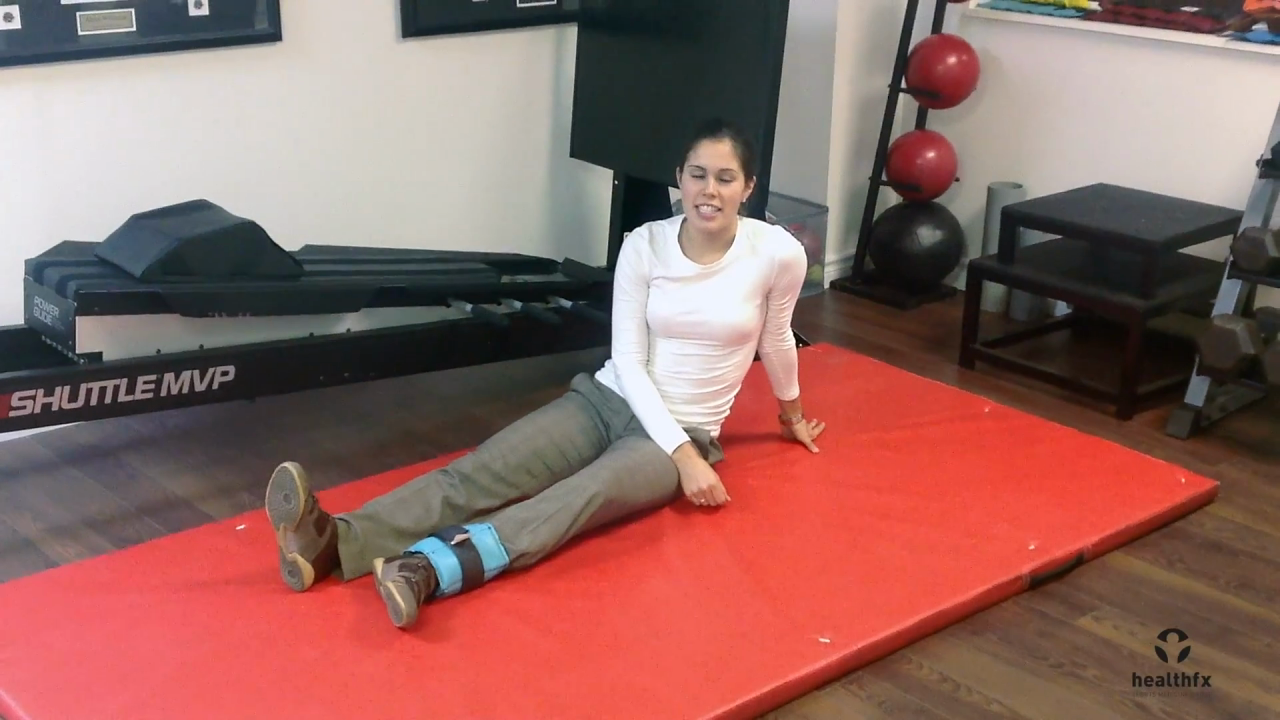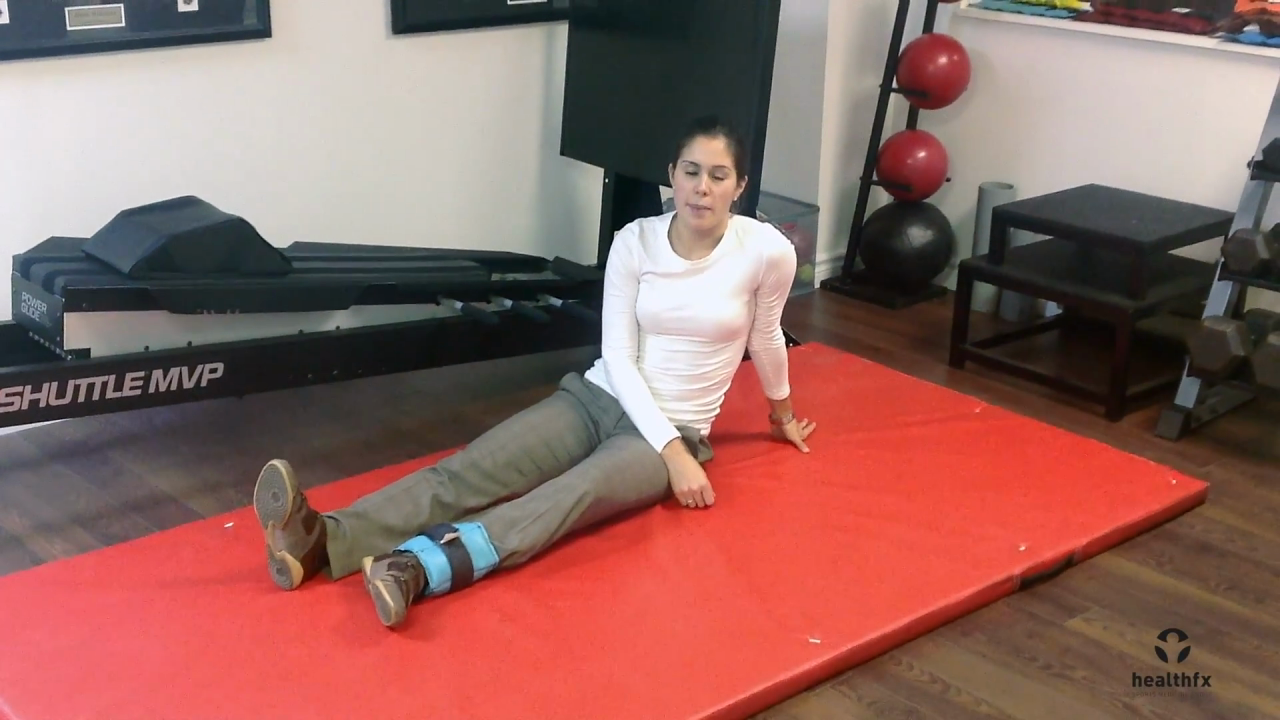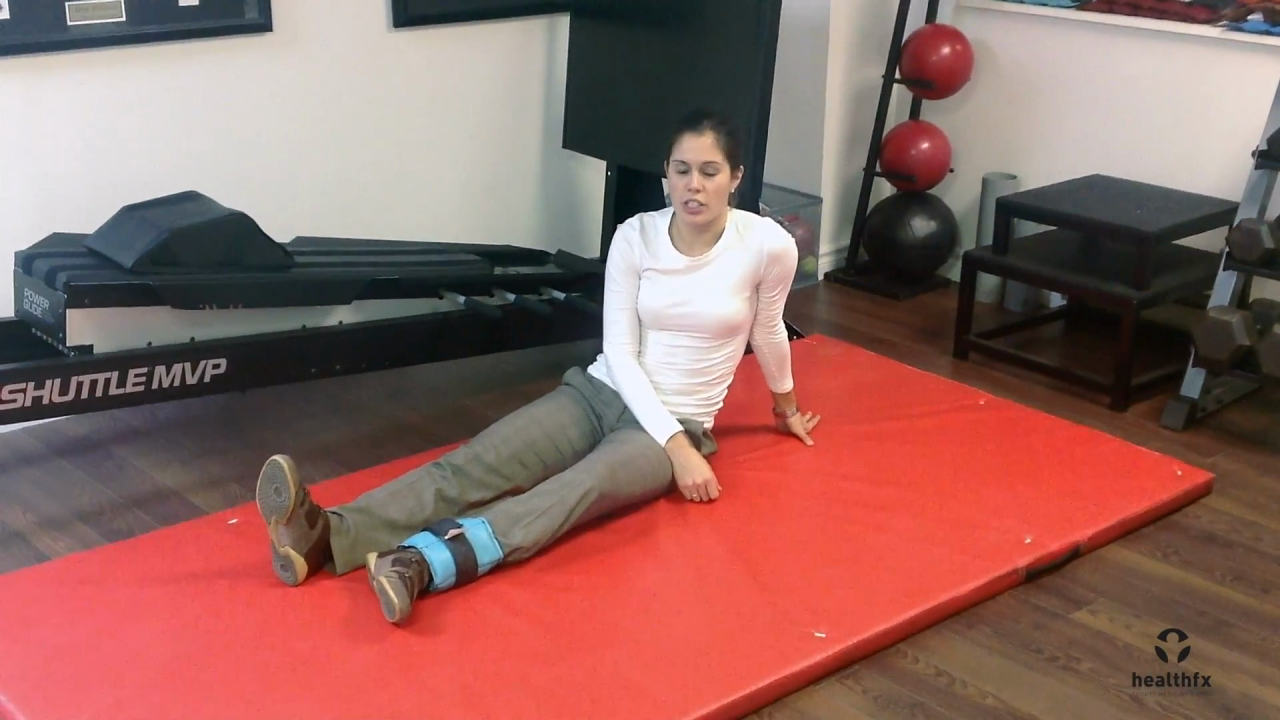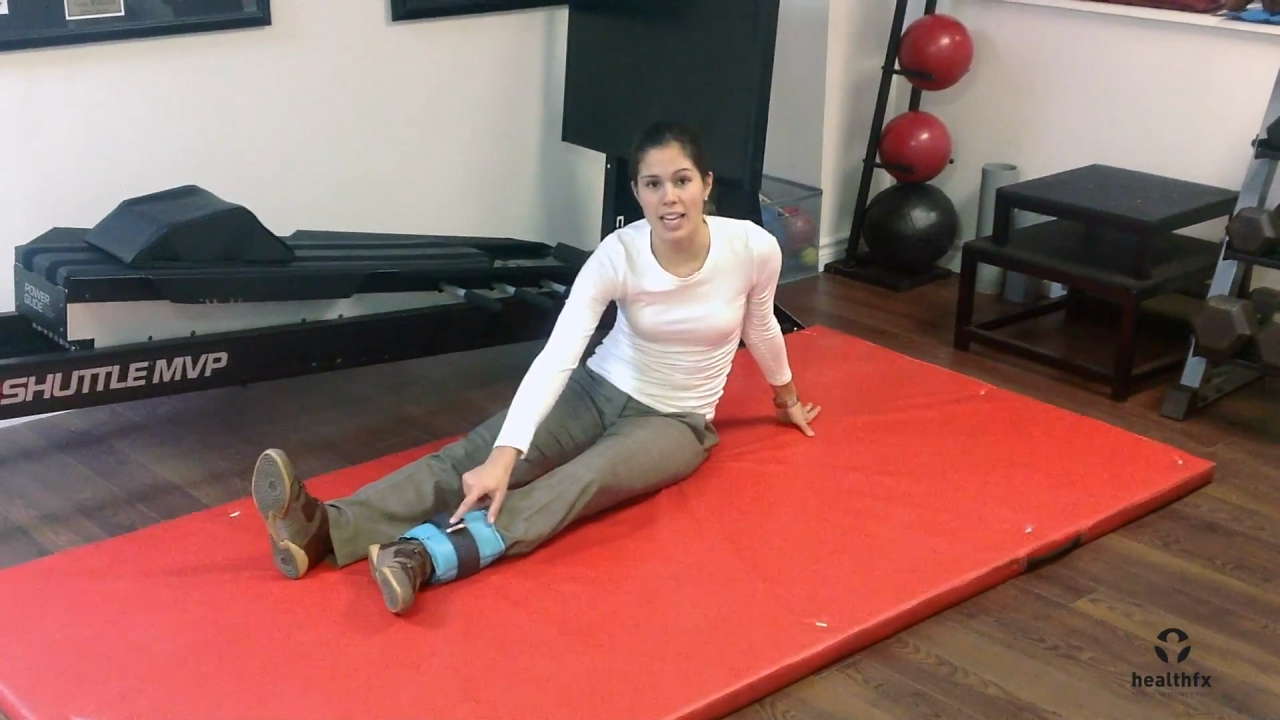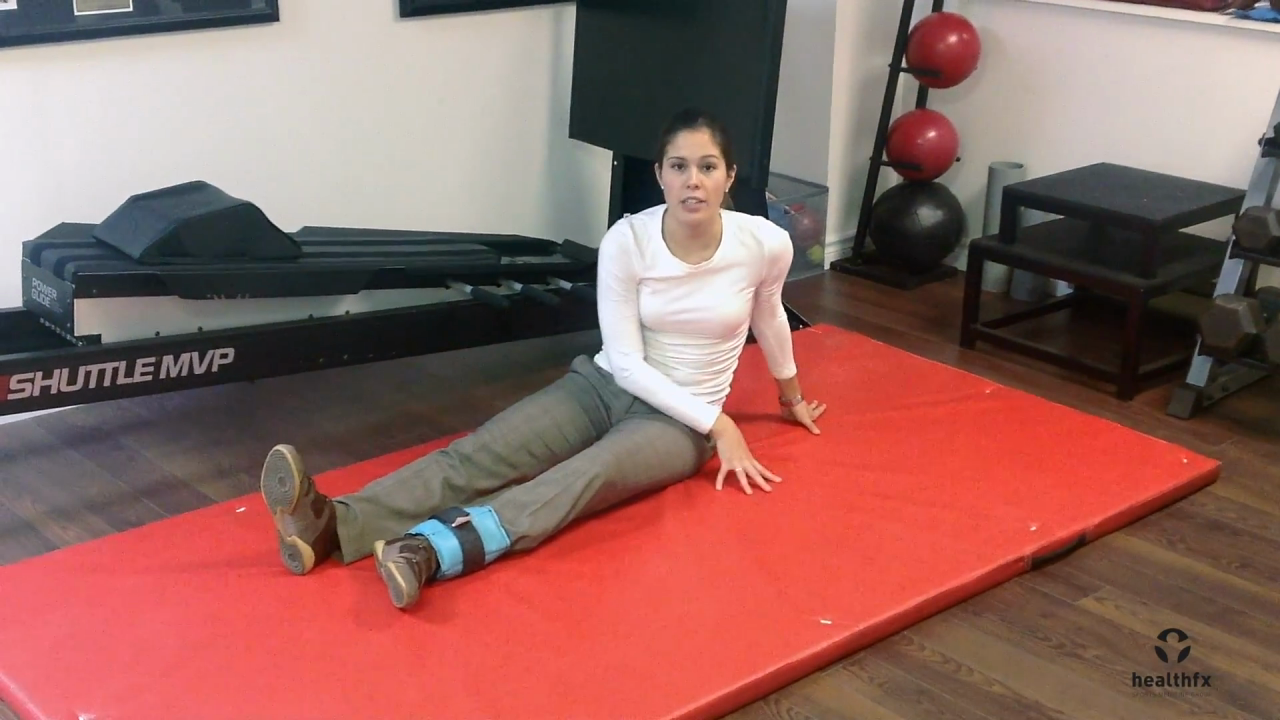
dt=1s
person 1, frame 1
left shoulder: (778, 254)
right shoulder: (645, 244)
left elbow: (776, 340)
right elbow: (628, 362)
left wrist: (791, 414)
right wrist: (682, 457)
left hip: (685, 432)
right hip: (605, 399)
left knee: (591, 491)
right knee: (481, 470)
left ankle: (430, 569)
right ankle: (332, 541)
person 1, frame 2
left shoulder: (767, 251)
right shoulder: (635, 239)
left elbow: (765, 339)
right elbow: (618, 357)
left wrist: (781, 412)
right wrist: (671, 451)
left hip: (675, 429)
right hip: (596, 396)
left knee: (578, 492)
right knee: (469, 469)
left ankle: (418, 567)
right ankle: (321, 538)
person 1, frame 3
left shoulder: (768, 245)
right shoulder: (635, 235)
left elbow: (768, 333)
right elbow: (620, 353)
left wrist: (785, 406)
right wrist: (673, 445)
left hip: (680, 423)
right hip: (598, 391)
left knee: (587, 485)
right knee: (473, 463)
left ankle: (421, 563)
right ankle: (326, 533)
person 1, frame 4
left shoulder: (754, 248)
right shoulder: (616, 256)
left elbow: (760, 328)
right elbow: (556, 358)
left wrist: (785, 397)
right wrist: (504, 455)
left hip: (673, 423)
right hip: (599, 389)
left knee: (591, 476)
right knee: (471, 456)
left ankle: (425, 555)
right ankle: (324, 527)
person 1, frame 5
left shoulder: (766, 245)
right shoulder: (625, 241)
left elbow: (769, 318)
right elbow: (626, 364)
left wrist: (790, 395)
right wrist: (719, 422)
left hip: (680, 422)
right hip: (603, 384)
left knee: (595, 472)
right knee: (481, 451)
left ankle: (432, 550)
right ankle: (332, 523)
